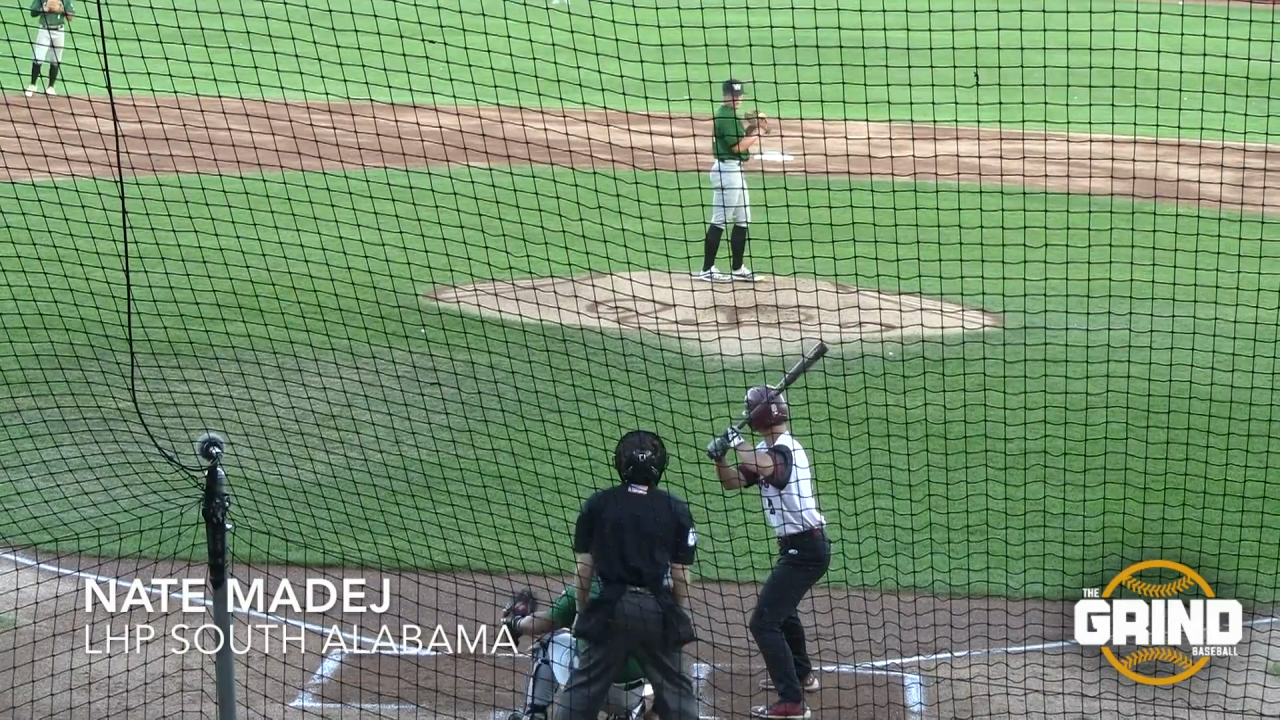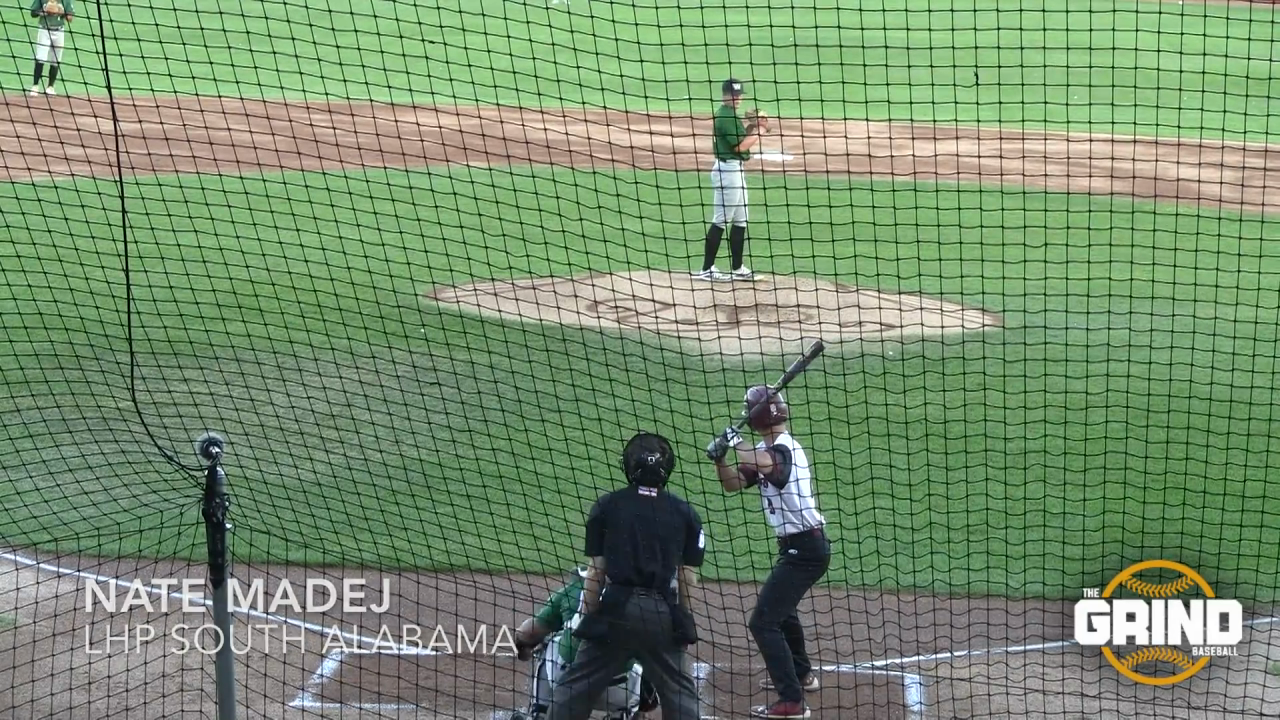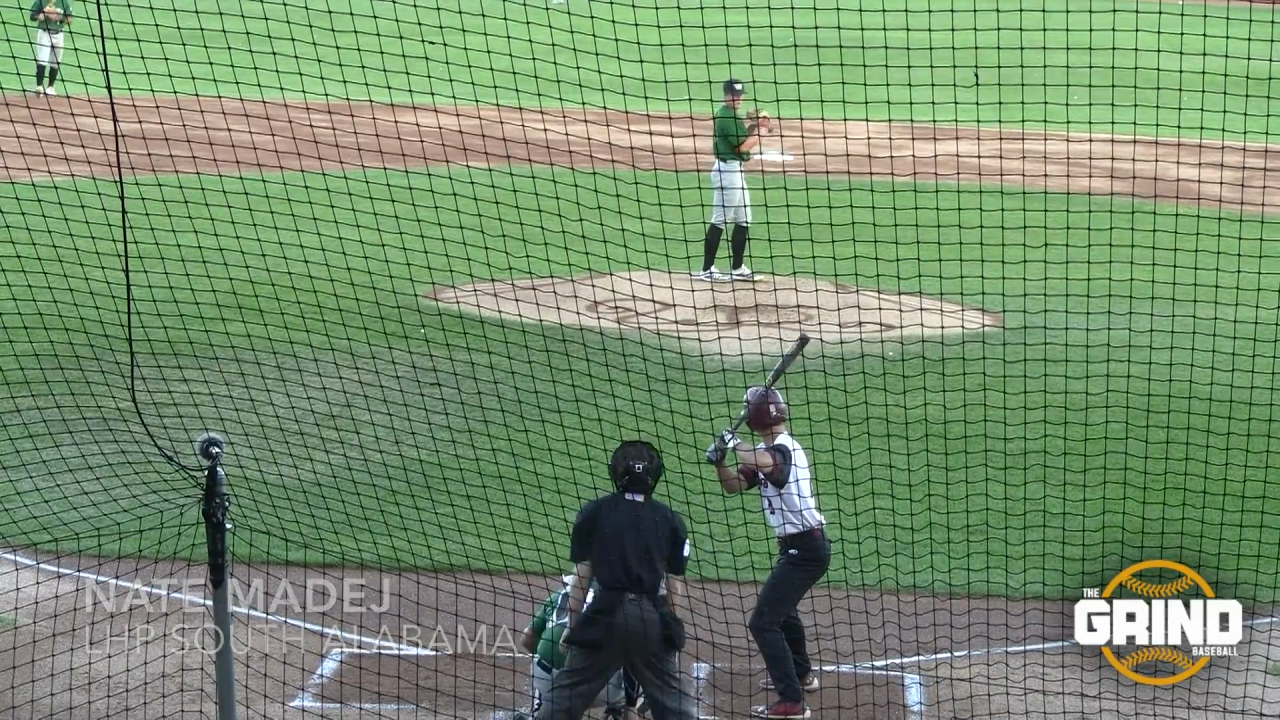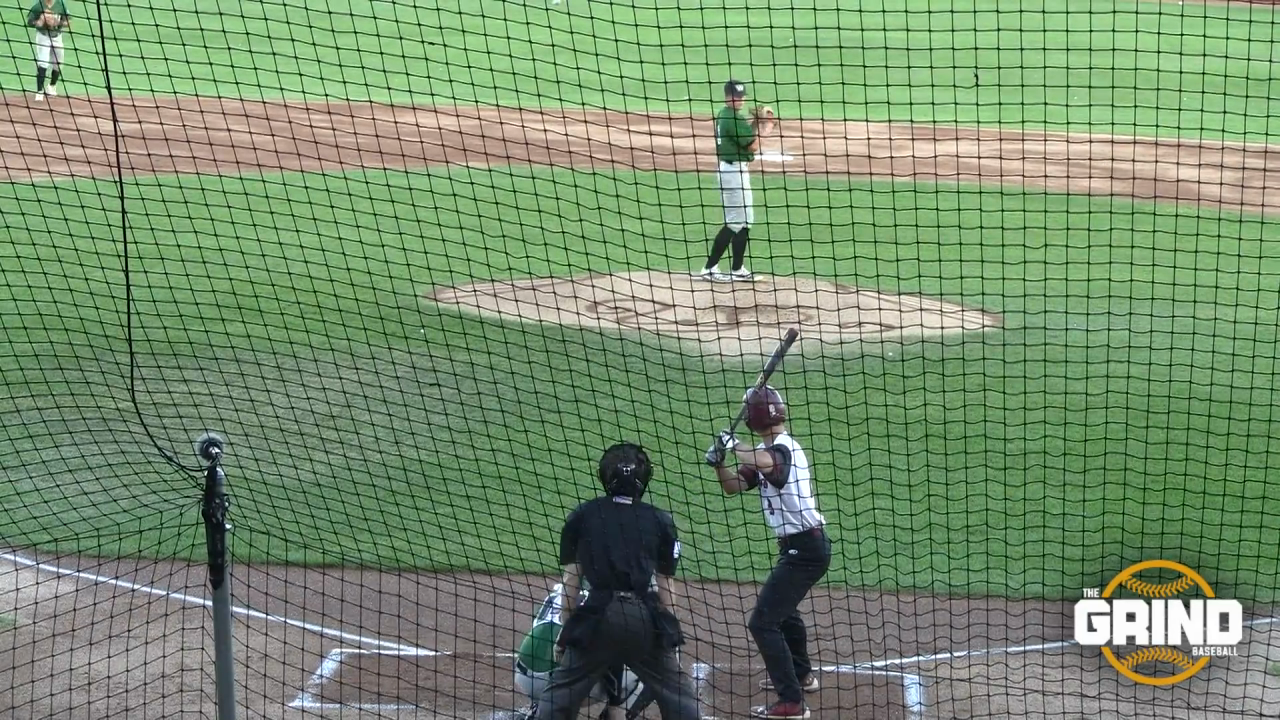
dt=0.2s
person 1, frame 1
left shoulder: (785, 449)
right shoulder: (767, 449)
left elbow: (766, 468)
right elbow: (732, 482)
left wrist: (738, 443)
right wrist: (719, 457)
left hip: (805, 549)
right hip: (800, 546)
left knee: (763, 622)
right knee: (781, 609)
right ankle: (801, 674)
person 1, frame 2
left shoulder: (785, 448)
right shoulder: (767, 449)
left elbow: (765, 465)
right elbow: (734, 483)
left wrist: (737, 443)
right wrist: (720, 458)
left hip: (804, 549)
right hip: (800, 546)
left knee: (763, 622)
right knee: (781, 608)
right ankle: (801, 674)
person 1, frame 3
left shoulder: (784, 448)
right shoulder: (767, 450)
left elbow: (765, 464)
right elbow: (734, 485)
left wrist: (735, 444)
right wrist: (719, 460)
left hip: (805, 549)
right hip: (801, 546)
left knee: (763, 621)
right knee: (782, 608)
right ankle: (801, 674)
person 1, frame 4
left shoulder: (784, 448)
right shoulder: (767, 450)
left elbow: (765, 464)
right elbow: (734, 486)
left wrist: (734, 445)
right wrist: (719, 463)
left hip: (804, 549)
right hip: (801, 546)
left knee: (763, 622)
right knee: (782, 609)
right ankle: (801, 674)
person 2, frame 1
left shoulder: (598, 504)
right shoulder: (676, 510)
left elbow: (584, 567)
right elbow: (680, 574)
left wrist: (582, 611)
right wrist: (678, 616)
left hip: (611, 607)
right hip: (657, 610)
left knee: (582, 691)
right knee: (675, 694)
person 2, frame 2
left shoulder: (607, 506)
right shoulder: (684, 512)
left elbow: (596, 571)
right elbow: (687, 578)
left wrist: (587, 616)
right wrist: (683, 621)
left hip: (616, 609)
right hip: (662, 612)
left knee: (575, 689)
right knee: (680, 694)
person 2, frame 3
left shoulder: (593, 513)
right shoulder: (671, 520)
left elbow: (582, 576)
right elbow: (674, 585)
left wrist: (573, 623)
right wrist: (670, 630)
left hip: (606, 615)
right hip: (651, 617)
left knee: (565, 694)
person 2, frame 4
left shoulder: (582, 516)
right shoulder: (660, 521)
left elbow: (571, 579)
right elbow: (665, 585)
left wrist: (564, 629)
right wrist: (669, 632)
left hip: (599, 615)
right hip: (645, 615)
left knee: (561, 694)
right knee: (678, 696)
person 3, frame 1
left shoulder: (730, 115)
right shoulder: (725, 116)
left elbow: (740, 139)
right elbow: (738, 146)
left wrist: (751, 128)
right wrist: (758, 132)
left hip: (735, 170)
right hip: (727, 170)
left knee: (742, 221)
right knee: (720, 221)
left ankle: (738, 268)
right ankle: (707, 269)
person 3, frame 2
left shoulder: (730, 115)
right shoulder: (726, 116)
left elbow: (740, 138)
right elbow: (740, 146)
left wrist: (752, 126)
right wrist: (760, 130)
left hip: (735, 170)
right hip: (728, 170)
left knee: (740, 221)
right knee: (720, 221)
left ankle: (737, 268)
right ankle: (707, 269)
person 3, frame 3
left shoulder: (727, 114)
right shoulder: (728, 117)
left elbow: (740, 138)
right elbow: (743, 146)
left wrist: (754, 127)
right wrist: (762, 130)
left hip: (734, 170)
right hip: (728, 171)
left knee: (743, 220)
right knee: (719, 221)
left ankle: (738, 268)
right ankle: (706, 269)
person 3, frame 4
left shoulder: (725, 115)
right shoulder: (733, 118)
left elbow: (742, 134)
right elbow: (753, 145)
left wrist: (758, 123)
right wrist: (768, 125)
left hip: (729, 170)
right hip: (734, 171)
left knee: (740, 221)
right knee: (736, 224)
left ankle: (737, 268)
right ankle: (710, 267)
